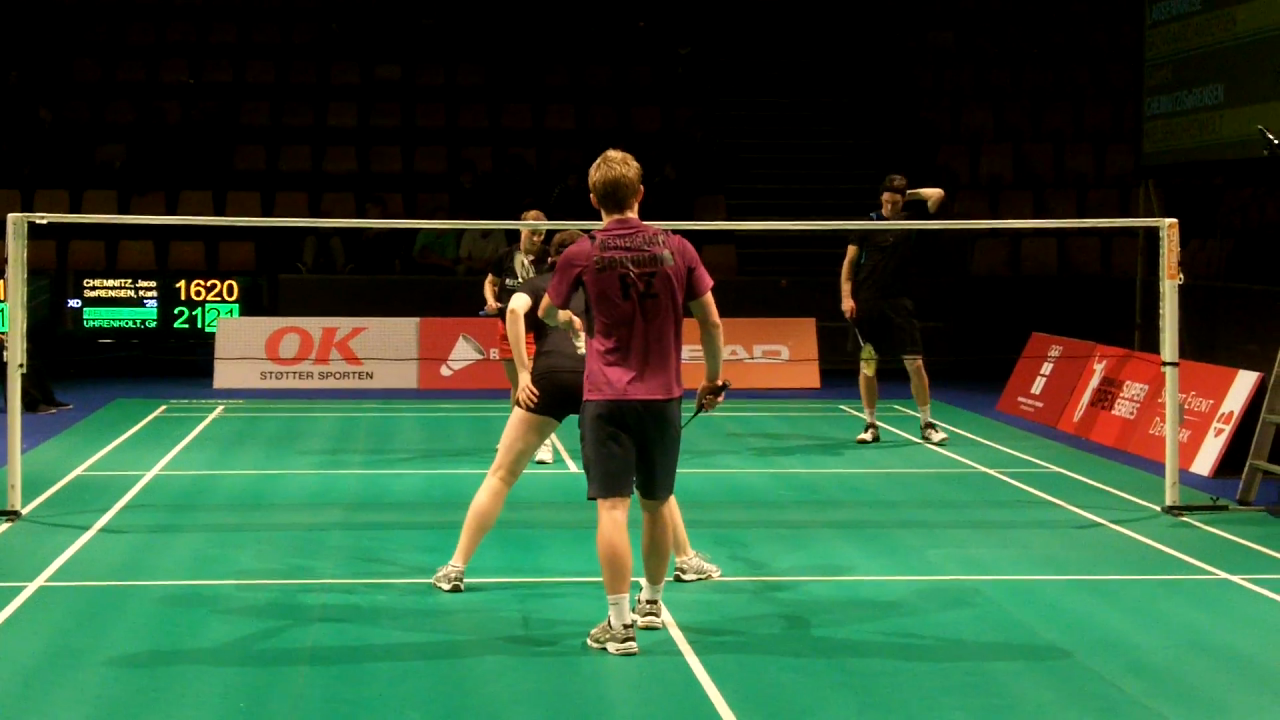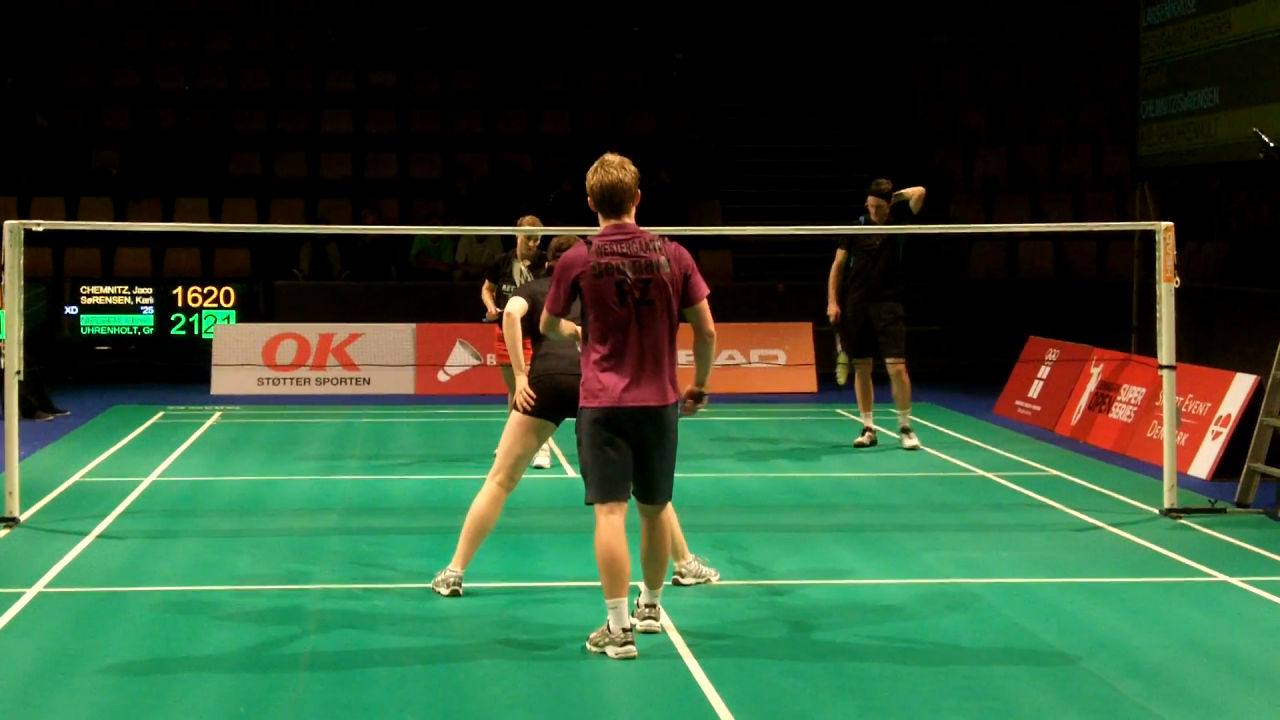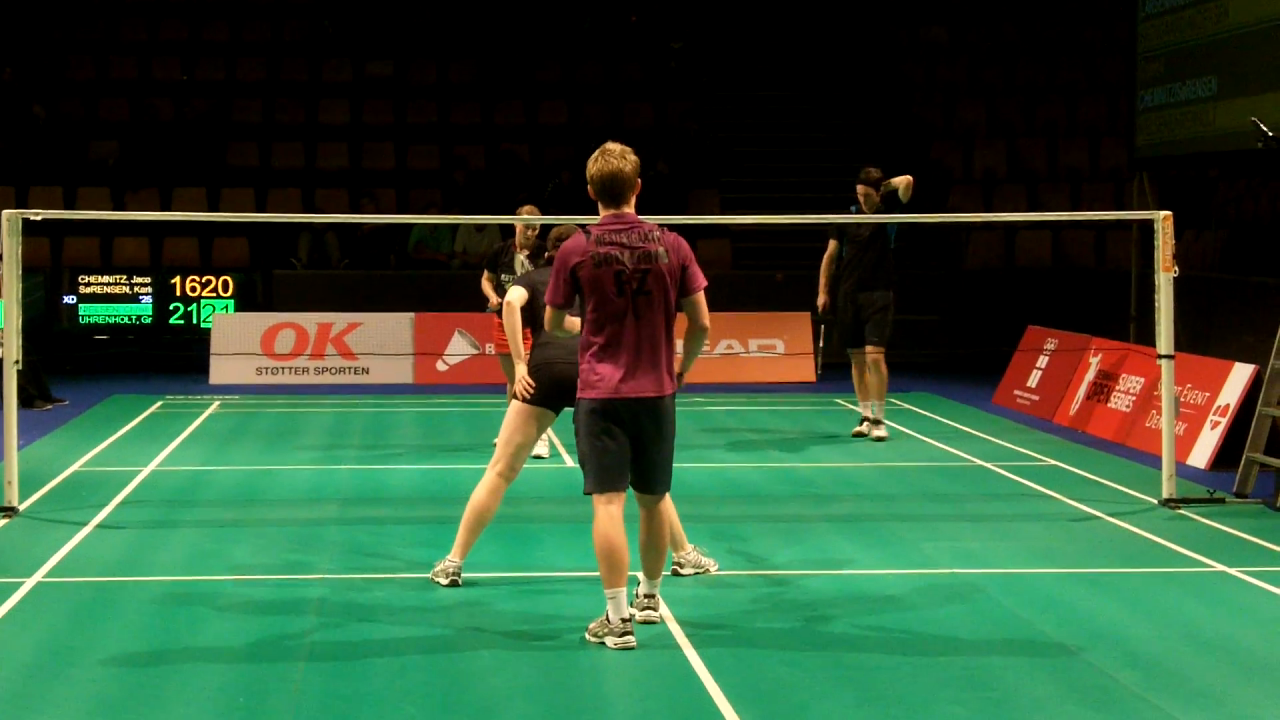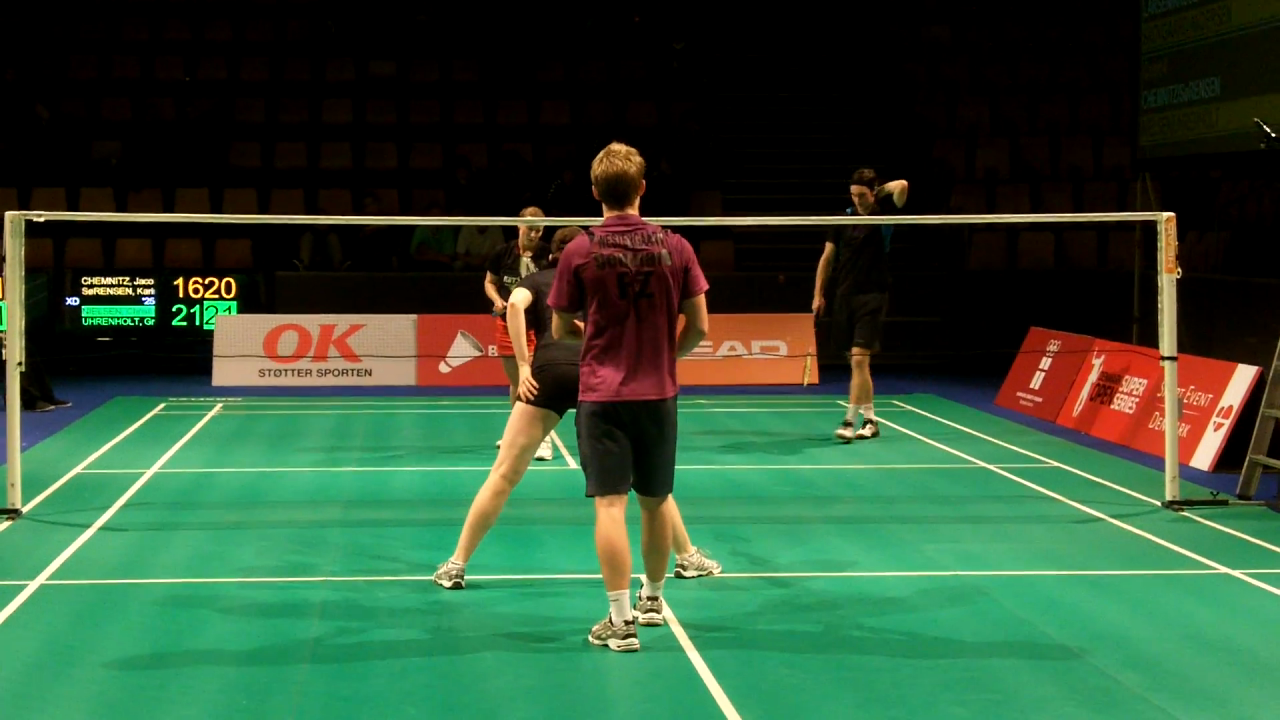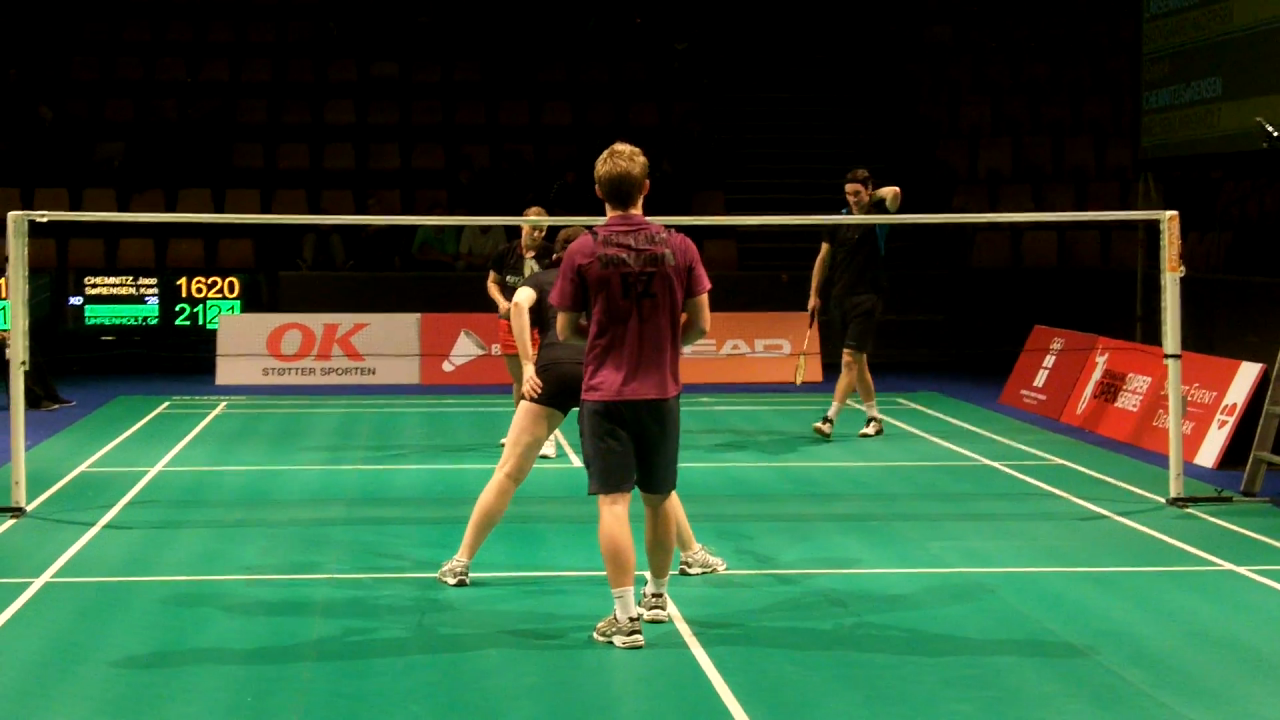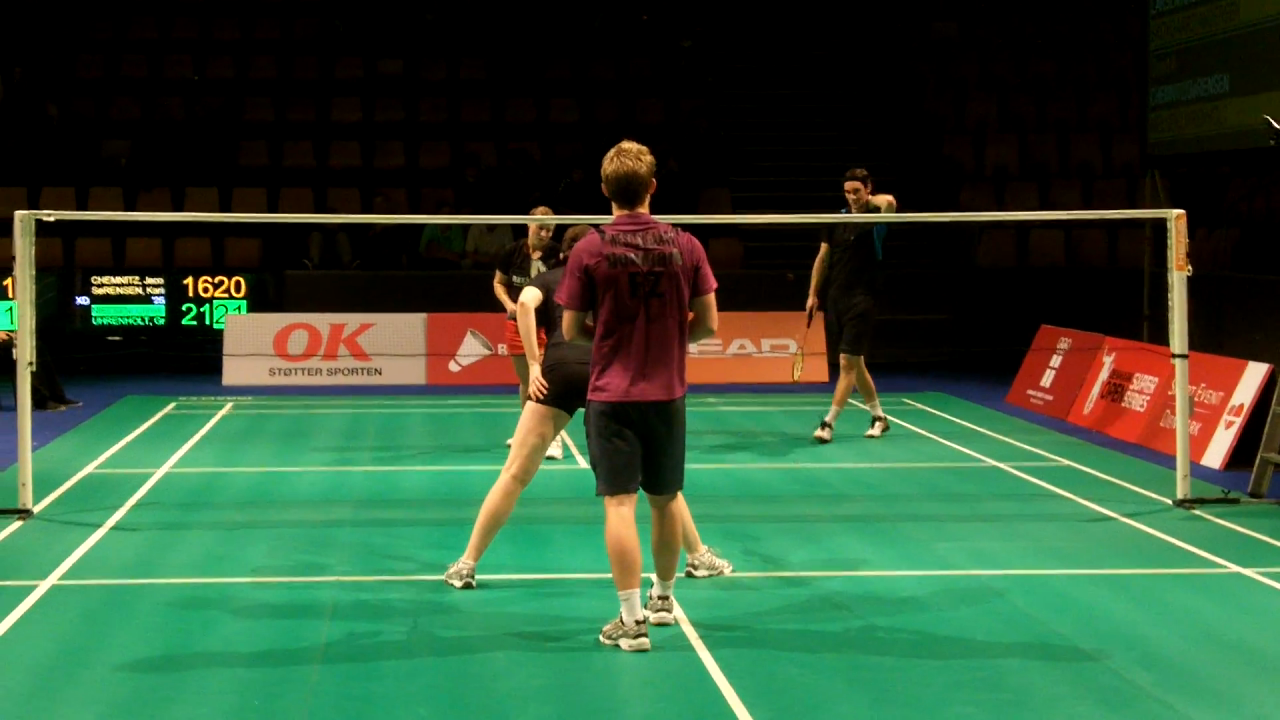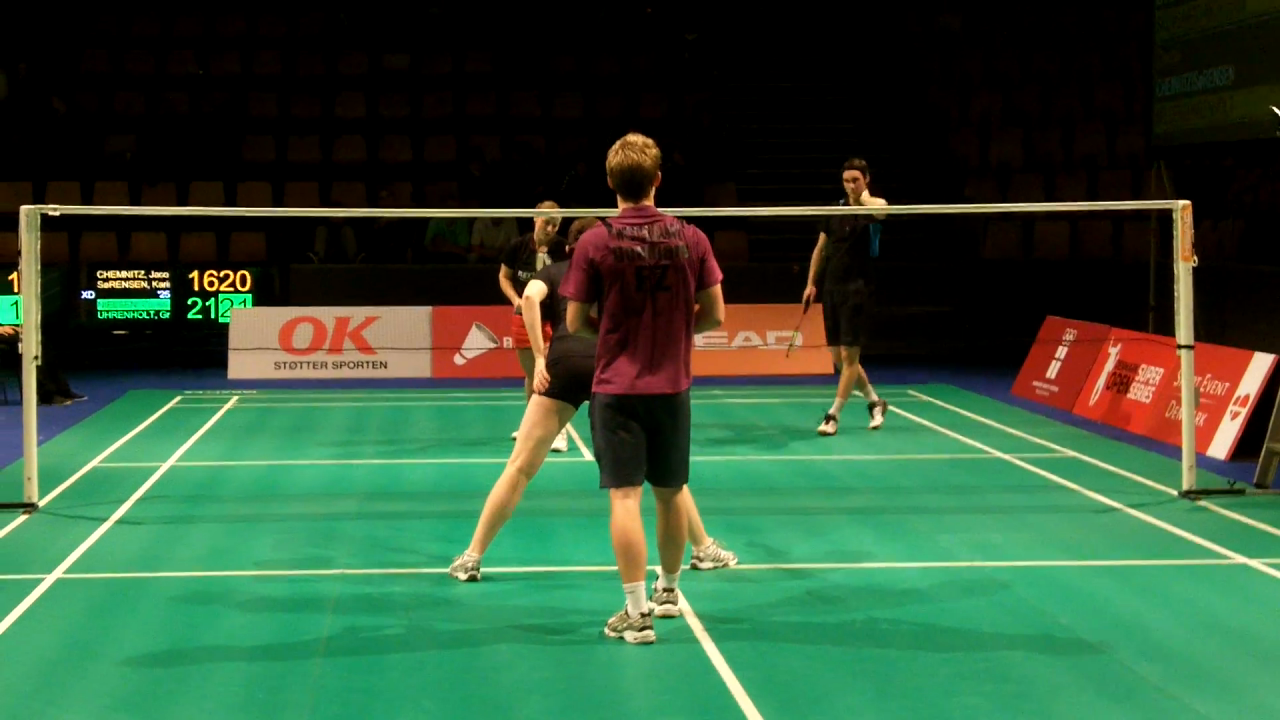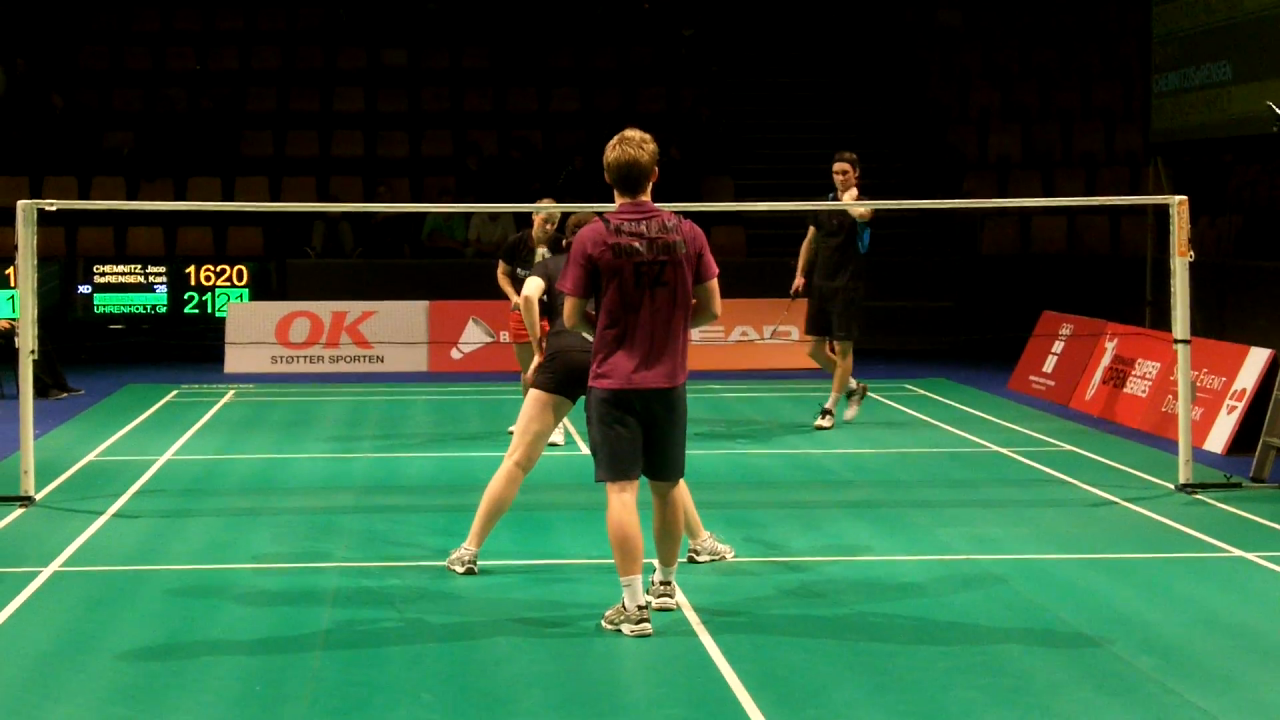
dt=0.1s
person 1, frame 1
left shoulder: (580, 254)
right shoulder: (677, 248)
left elbow: (546, 313)
right elbow: (712, 323)
left wrist: (571, 317)
right wrist: (713, 377)
left hip: (607, 397)
right hip: (663, 396)
left knee: (612, 506)
right knee: (656, 503)
left ankle: (620, 625)
right ankle: (651, 602)
person 1, frame 2
left shoulder: (577, 260)
right shoulder: (673, 254)
left elbow: (547, 325)
right elbow: (706, 331)
right wrist: (700, 384)
left hip: (603, 403)
right hip: (660, 402)
left knee: (610, 511)
right knee: (654, 508)
left ankle: (619, 627)
right ankle: (650, 606)
person 1, frame 3
left shoulder: (575, 250)
right shoulder: (672, 245)
left elbow: (553, 325)
right elbow: (700, 324)
right wrist: (680, 368)
left hip: (600, 392)
right hip: (656, 391)
left knee: (608, 501)
right knee: (653, 499)
left ankle: (618, 618)
right ankle: (649, 596)
person 1, frame 4
left shoulder: (579, 251)
right shoulder: (675, 247)
left elbow: (560, 330)
right elbow: (699, 327)
left hip: (602, 395)
right hip: (658, 394)
left knee: (610, 504)
right knee: (655, 501)
left ankle: (621, 620)
right ankle: (652, 599)
person 1, frame 5
left shoulder: (582, 251)
right shoulder: (679, 246)
left elbow: (566, 330)
right elbow: (699, 326)
left hip: (605, 394)
right hip: (660, 393)
left knee: (614, 501)
right knee: (659, 498)
left ankle: (625, 617)
right ankle: (657, 595)
person 1, frame 6
left shoulder: (589, 250)
right shoulder: (686, 246)
left elbow: (571, 330)
right elbow: (707, 324)
left hip: (611, 395)
right hip: (667, 394)
left knee: (620, 503)
right knee: (665, 499)
left ankle: (632, 620)
right ankle: (663, 598)
person 1, frame 7
left shoulder: (594, 242)
right shoulder: (691, 238)
left elbow: (576, 323)
right elbow: (714, 315)
left hip: (617, 387)
right hip: (671, 386)
left knee: (625, 496)
right knee: (670, 492)
left ankle: (637, 614)
right ankle: (668, 591)
person 1, frame 8
left shoulder: (592, 238)
right shoulder: (688, 233)
left elbow: (573, 318)
right elbow: (710, 309)
left hip: (613, 382)
right hip: (668, 381)
left knee: (621, 490)
right knee: (667, 486)
left ankle: (634, 606)
right ankle: (665, 584)
person 2, frame 1
left shoulder: (536, 284)
left elbow: (514, 310)
left wrist: (523, 371)
left hip: (552, 376)
left knee: (501, 475)
left ankle: (455, 568)
right ankle: (687, 560)
person 2, frame 2
left shoulder: (533, 288)
left elbow: (511, 313)
left wrist: (520, 374)
left hip: (549, 379)
left knee: (500, 480)
left ankle: (453, 573)
right ankle: (685, 565)
person 2, frame 3
left shoulder: (533, 278)
left elbow: (512, 302)
left wrist: (519, 363)
left hip: (548, 369)
left knee: (501, 471)
left ankle: (453, 562)
right ankle: (685, 555)
person 2, frame 4
left shoulder: (537, 280)
left elbow: (515, 304)
left wrist: (523, 364)
left hip: (551, 371)
left knee: (505, 473)
left ankle: (456, 565)
right ankle: (688, 557)
person 2, frame 5
left shoulder: (541, 279)
left elbow: (519, 303)
left wrist: (527, 362)
left hip: (556, 369)
left knee: (509, 472)
left ankle: (460, 562)
right ankle: (692, 554)
person 2, frame 6
left shoulder: (548, 279)
left elbow: (525, 303)
left wrist: (533, 362)
left hip: (562, 370)
left knee: (516, 473)
left ankle: (466, 566)
right ankle: (699, 557)
person 2, frame 7
left shoulder: (552, 270)
left elbow: (530, 297)
left wrist: (540, 356)
left hip: (567, 363)
left knee: (521, 467)
left ankle: (471, 558)
right ankle: (704, 549)
person 2, frame 8
left shoulder: (549, 265)
left elbow: (528, 296)
left wrist: (539, 349)
left hip: (564, 358)
left knee: (518, 461)
left ankle: (468, 551)
right ankle: (701, 542)
person 3, frame 1
left shoulder: (912, 218)
left elbow: (938, 195)
right elbow: (849, 262)
left wrist: (910, 193)
right wrist: (846, 297)
left hip: (900, 303)
right hip: (867, 303)
left knee: (915, 364)
right knee: (867, 365)
left ankle: (928, 424)
right ankle: (872, 424)
person 3, frame 2
left shoulder: (898, 220)
right shoulder: (855, 227)
left elbow: (919, 193)
right elbow: (838, 266)
left wrist: (894, 196)
right wrist: (832, 301)
left hip: (888, 306)
right hip: (856, 306)
left knee: (897, 368)
right knee: (861, 369)
left ankle: (905, 427)
right ankle: (868, 428)
person 3, frame 3
left shoulder: (889, 210)
left elbow: (907, 181)
right elbow: (830, 255)
left wrist: (884, 187)
right wrist: (823, 291)
left hip: (878, 295)
right hip: (848, 295)
left knee: (874, 356)
right knee: (857, 359)
left ankle: (878, 419)
right ankle: (868, 417)
person 3, frame 4
left shoulder: (884, 213)
left elbow: (902, 186)
right elbow: (827, 258)
left wrist: (879, 191)
right wrist: (818, 294)
left hip: (872, 297)
right hip: (845, 298)
left knee: (860, 359)
right knee: (855, 361)
left ankle: (850, 421)
right ankle: (869, 419)
person 3, frame 5
left shoulder: (879, 214)
right shoulder: (838, 221)
left elbow: (895, 194)
right elbow: (823, 259)
left wrist: (873, 195)
right wrist: (814, 294)
left hip: (866, 298)
right hip: (840, 298)
left knee: (851, 360)
right knee: (858, 361)
left ankle: (830, 419)
right ankle: (873, 416)
person 3, frame 6
left shoulder: (876, 217)
right shoulder: (837, 220)
left elbow: (890, 202)
right elbow: (822, 259)
left wrist: (871, 201)
right wrist: (812, 294)
left hip: (862, 300)
right hip: (836, 299)
left knee: (847, 363)
right knee: (855, 363)
left ankle: (828, 423)
right ankle: (878, 416)
person 3, frame 7
left shoulder: (872, 207)
right shoulder: (835, 210)
left elbow: (881, 207)
right elbow: (821, 248)
left wrist: (865, 196)
right wrist: (811, 283)
left hip: (856, 292)
right hip: (831, 291)
left knee: (849, 354)
right knee: (838, 357)
left ankle: (834, 415)
right ankle: (875, 402)
person 3, frame 8
left shoulder: (858, 205)
left elbow: (863, 213)
right elbow: (810, 241)
left wrist: (848, 199)
right wrist: (800, 274)
left hip: (846, 286)
right hip: (819, 284)
left knee: (842, 349)
right knee: (815, 349)
left ankle: (830, 409)
right ankle: (853, 387)
person 4, frame 1
right shoulder: (505, 257)
right elbow: (490, 283)
right wrist: (491, 301)
right hip: (508, 328)
right knee: (516, 386)
left ankle: (546, 444)
person 4, frame 2
left shoulder: (546, 265)
right shoulder: (501, 263)
right elbow: (487, 289)
right wrist: (491, 307)
right hip: (506, 333)
right knee: (514, 391)
left ankle: (543, 448)
person 4, frame 3
right shoulder: (499, 252)
right elbow: (486, 280)
right wrist: (492, 297)
right hip: (504, 323)
right knee: (512, 380)
left ankle: (541, 438)
person 4, frame 4
left shoulder: (547, 256)
right shoulder: (502, 254)
right elbow: (489, 282)
right wrist: (497, 301)
right hip: (507, 324)
right knee: (515, 382)
left ankle: (544, 439)
person 4, frame 5
left shoulder: (551, 256)
right shoulder: (505, 253)
right elbow: (492, 282)
right wrist: (501, 302)
right hip: (511, 323)
right knee: (518, 381)
left ankle: (547, 437)
person 4, frame 6
left shoulder: (558, 256)
right shoulder: (511, 253)
right elbow: (498, 283)
right wrist: (508, 303)
right hip: (518, 324)
right knee: (525, 381)
left ankle: (554, 438)
person 4, frame 7
right shoulder: (517, 247)
right elbow: (504, 277)
right wrist: (515, 299)
right hip: (524, 317)
right knee: (530, 374)
left ankle: (559, 430)
person 4, frame 8
left shoulder: (562, 247)
right shoulder: (515, 243)
right elbow: (502, 273)
right wrist: (513, 297)
right hip: (522, 312)
right knee: (527, 368)
left ankle: (556, 424)
